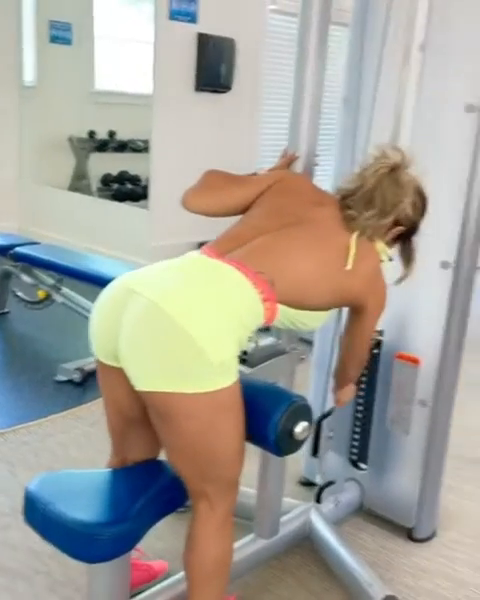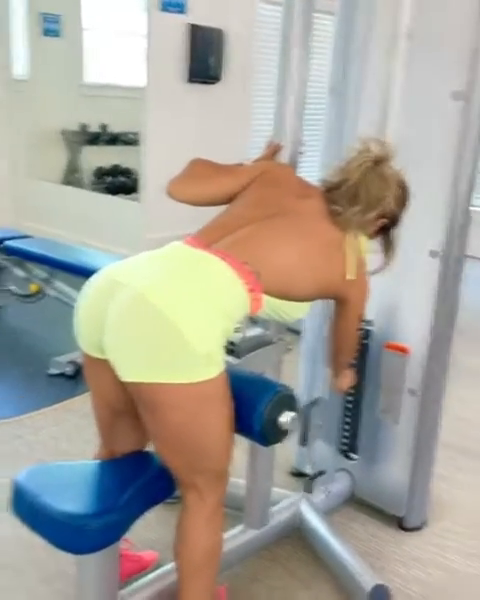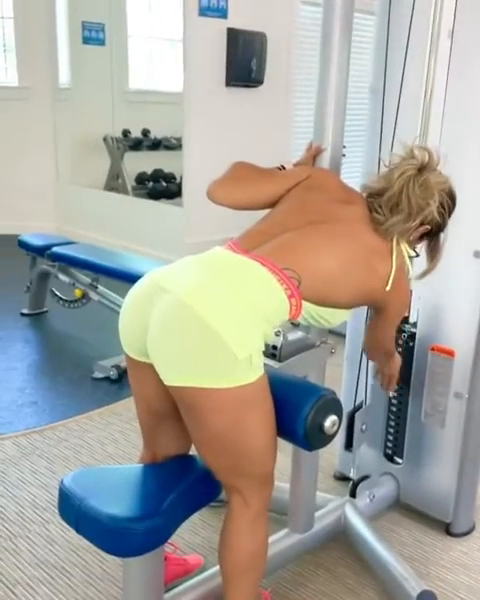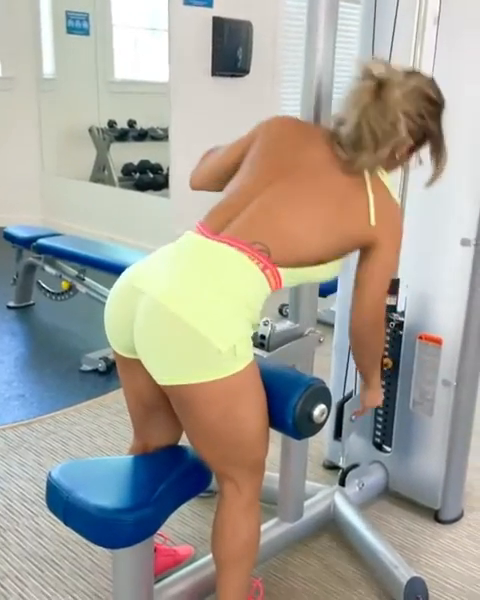
dt=0.5s
person 1, frame 1
left shoulder: (295, 186)
right shoulder: (368, 276)
left elbow: (196, 197)
right elbow: (350, 364)
right wrist: (343, 388)
left hip: (123, 295)
right hip: (187, 331)
left knee: (129, 462)
right knee: (214, 501)
person 1, frame 2
left shoulder: (280, 177)
right shoulder: (350, 269)
left elbow: (181, 185)
right elbow: (342, 353)
right wrist: (342, 374)
left hip: (108, 286)
right hip: (172, 320)
left knee: (117, 452)
right knee: (205, 490)
person 1, frame 3
left shoulder: (322, 183)
right shoulder: (393, 275)
left elbow: (222, 189)
right elbow: (379, 350)
left wrist: (294, 172)
right wrist: (390, 367)
left hip: (152, 291)
right hip: (212, 326)
left knee: (161, 456)
right knee: (250, 494)
person 1, frame 4
left shoulder: (282, 130)
right shoulder: (380, 210)
left elbow: (200, 176)
right elbow: (366, 321)
right wrist: (371, 382)
left hip: (139, 286)
right hip: (202, 316)
left knee: (152, 446)
right knee: (242, 483)
